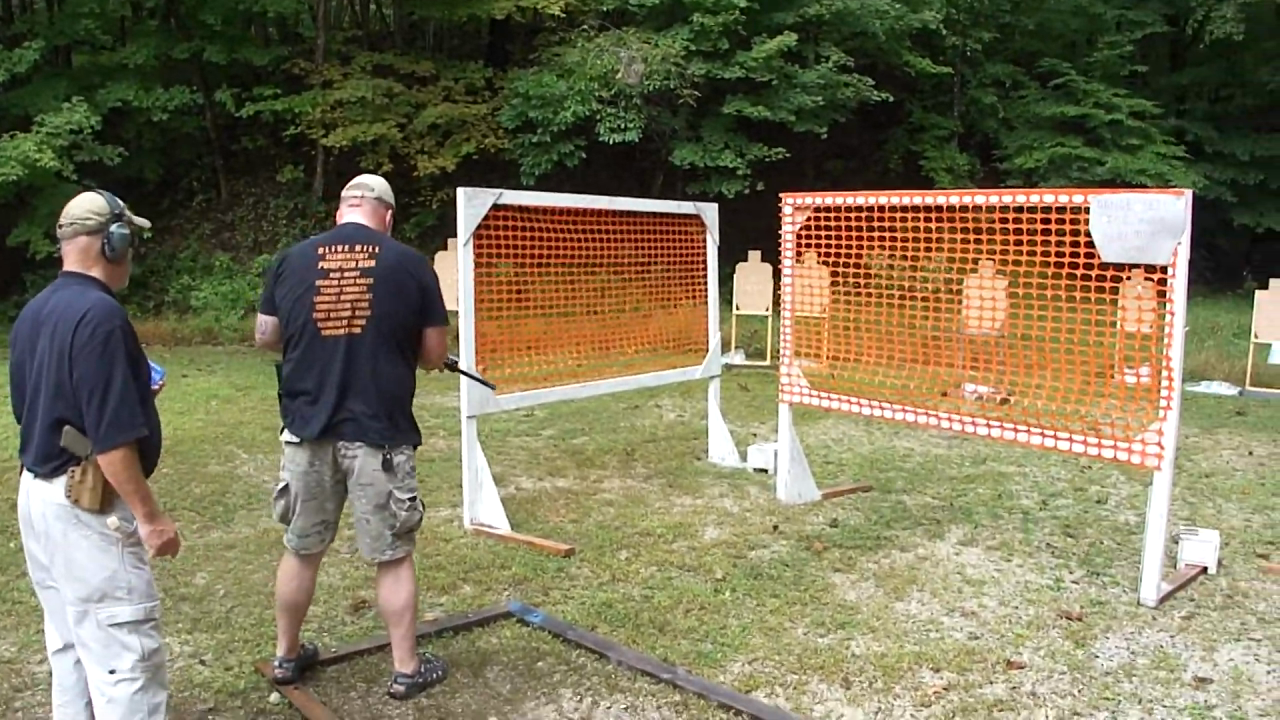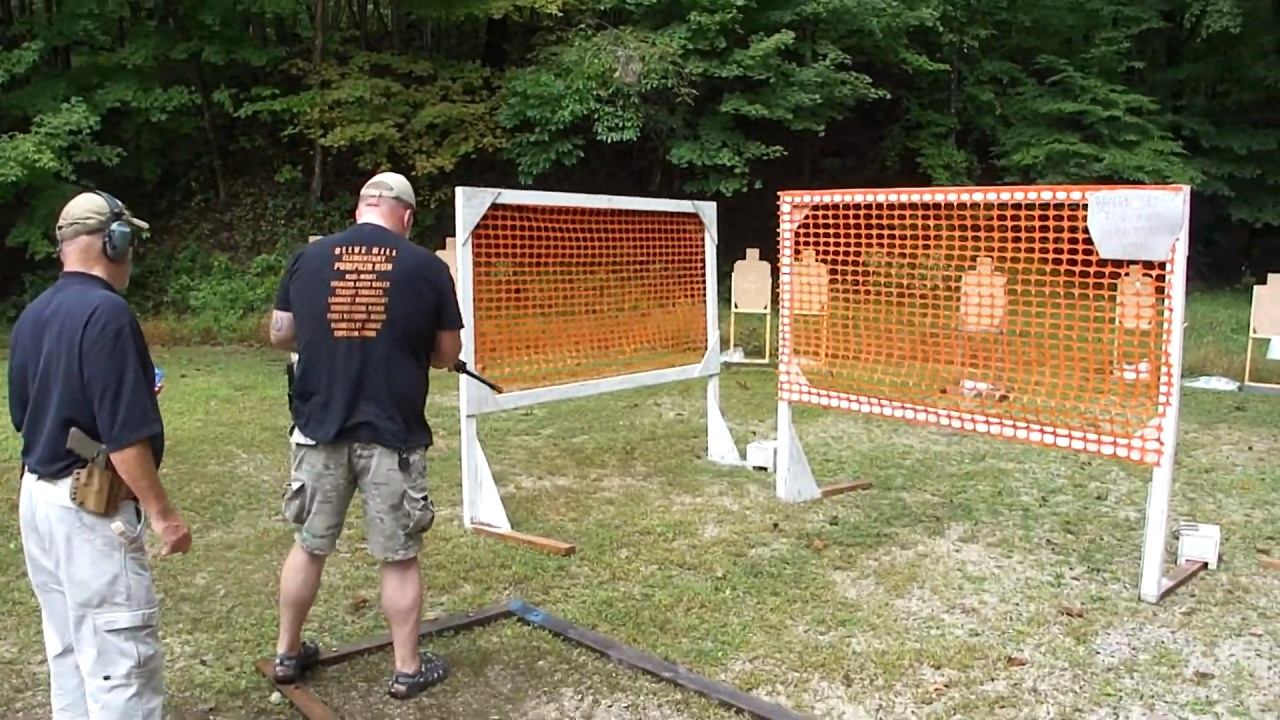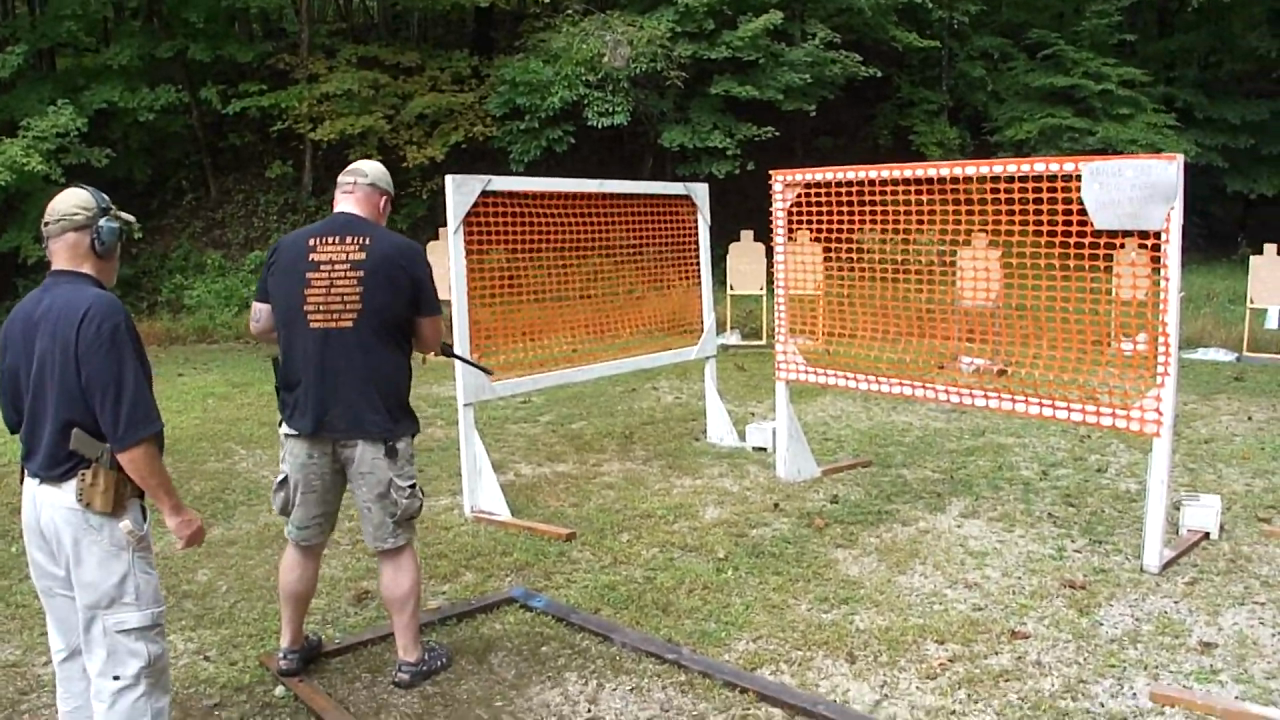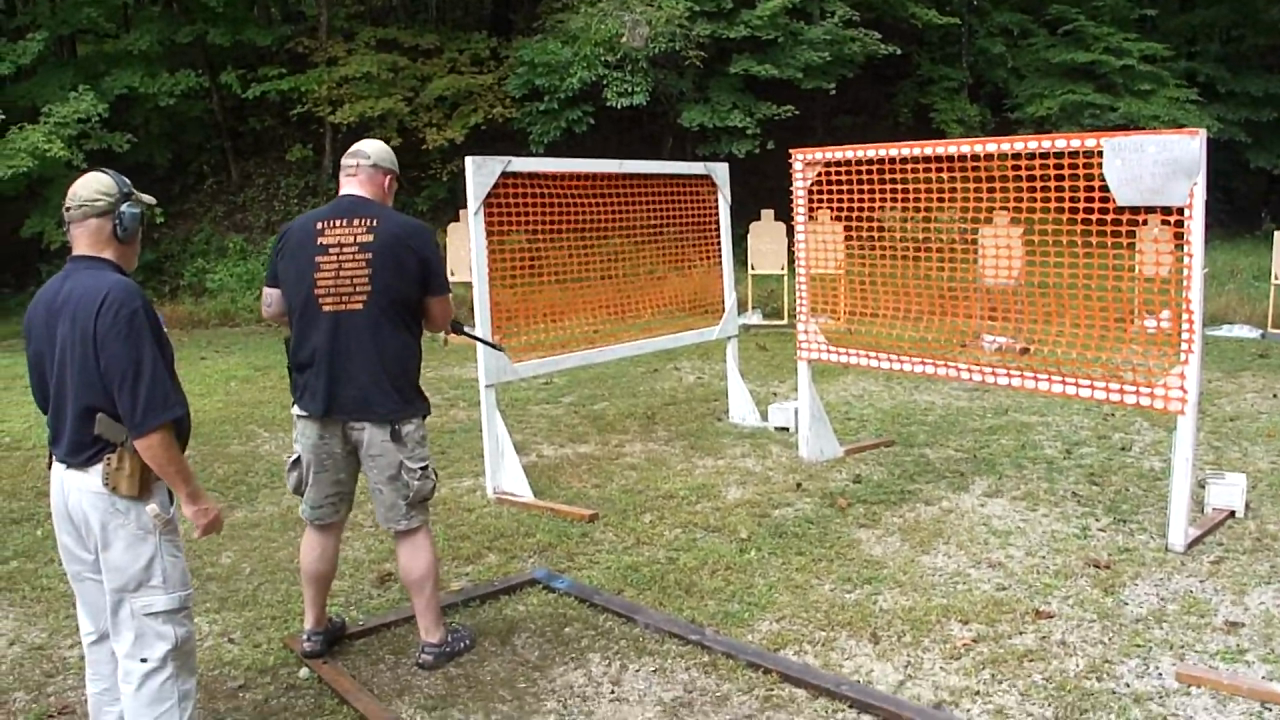
dt=0.3s
person 1, frame 1
left shoulder: (33, 312)
right shoulder: (99, 314)
right elbow: (112, 438)
right wrist: (149, 515)
left hip: (39, 493)
right hip: (88, 505)
left knee: (70, 645)
right knee: (126, 654)
person 1, frame 2
left shoulder: (31, 315)
right shoulder: (106, 312)
right elbow: (125, 437)
right wrist: (162, 513)
left hip: (38, 495)
right hip: (92, 505)
left knee: (69, 649)
right knee: (122, 658)
person 1, frame 3
right shoulder: (99, 311)
right elbow: (130, 435)
right wrist: (173, 508)
right hip: (95, 506)
left knee: (73, 651)
right knee: (129, 657)
person 1, frame 4
left shoulder: (43, 300)
right shoulder: (118, 297)
right elbow: (147, 422)
right wrist: (192, 495)
left hip: (68, 482)
right hip: (122, 491)
left knee: (102, 633)
right knee: (155, 639)
person 2, frame 1
left shoulder: (292, 259)
right shoulder: (410, 263)
left elbow: (265, 336)
right elbow: (434, 355)
left hip: (306, 429)
right hip: (379, 434)
left knee: (300, 548)
right knee: (392, 556)
left ankle: (286, 655)
right ankle: (407, 669)
person 2, frame 2
left shoulder: (307, 257)
right shoulder: (427, 267)
left elbow: (280, 335)
right elbow: (447, 356)
left hip: (319, 429)
right hip: (392, 434)
left knee: (308, 545)
right knee: (400, 556)
left ankle: (287, 653)
right ankle: (408, 669)
person 2, frame 3
left shoulder: (285, 249)
right shoulder: (403, 253)
left elbow: (260, 326)
right elbow: (430, 341)
left hip: (305, 422)
right hip: (378, 425)
left knee: (303, 540)
right knee: (394, 545)
left ankle: (291, 647)
right ankle: (410, 657)
person 2, frame 4
left shoulder: (294, 233)
right shoulder: (411, 234)
left elbow: (271, 310)
right elbow: (439, 320)
left hip: (317, 404)
right hip: (388, 407)
left knee: (321, 522)
right knee: (410, 525)
left ankle: (315, 629)
right ankle: (433, 639)
